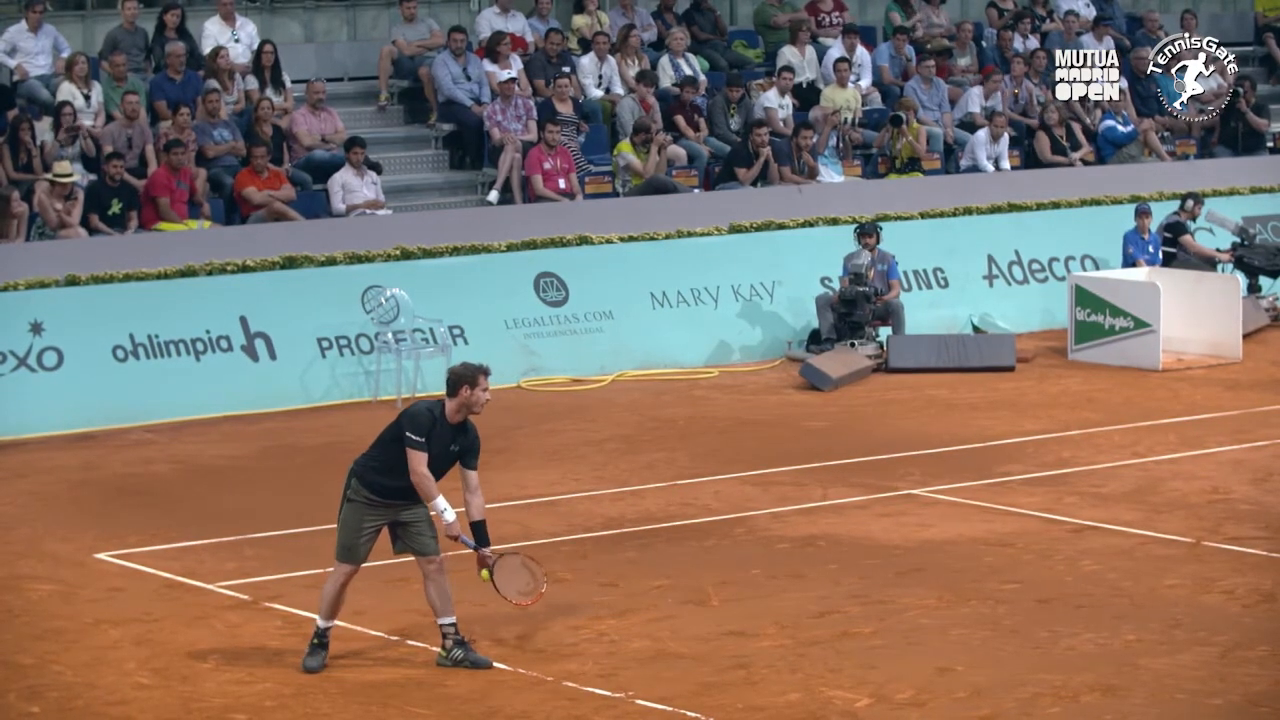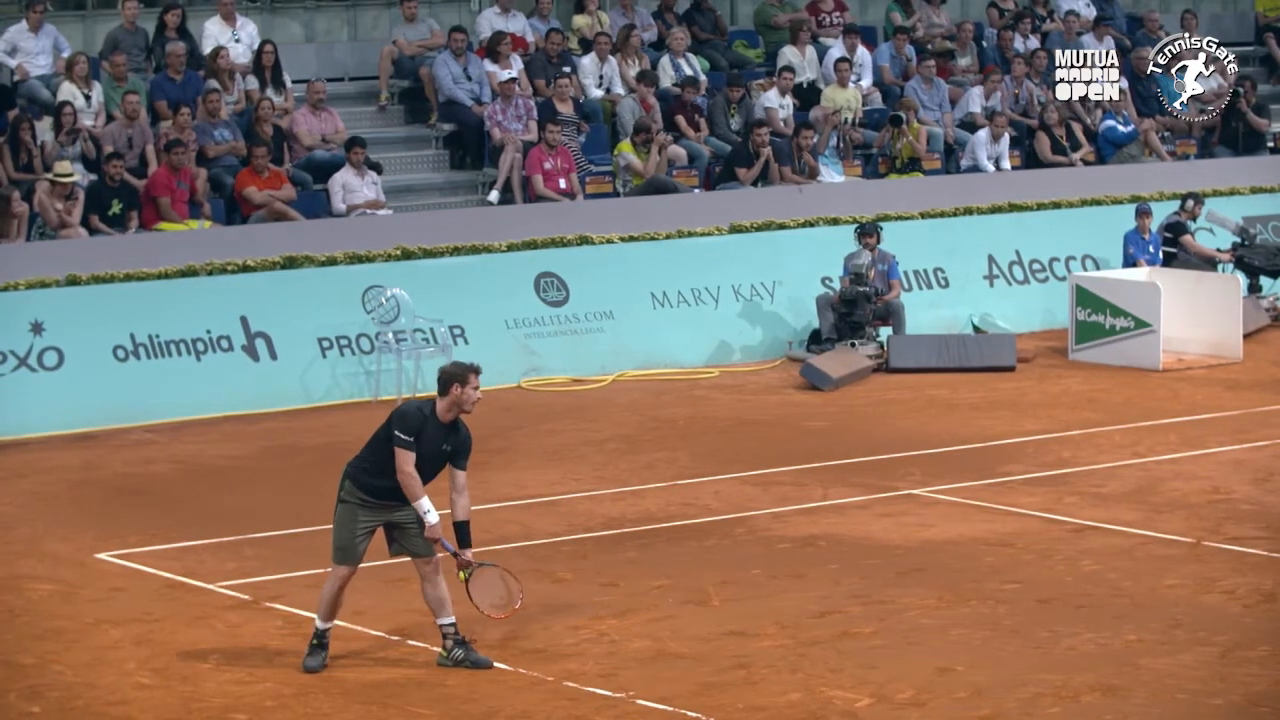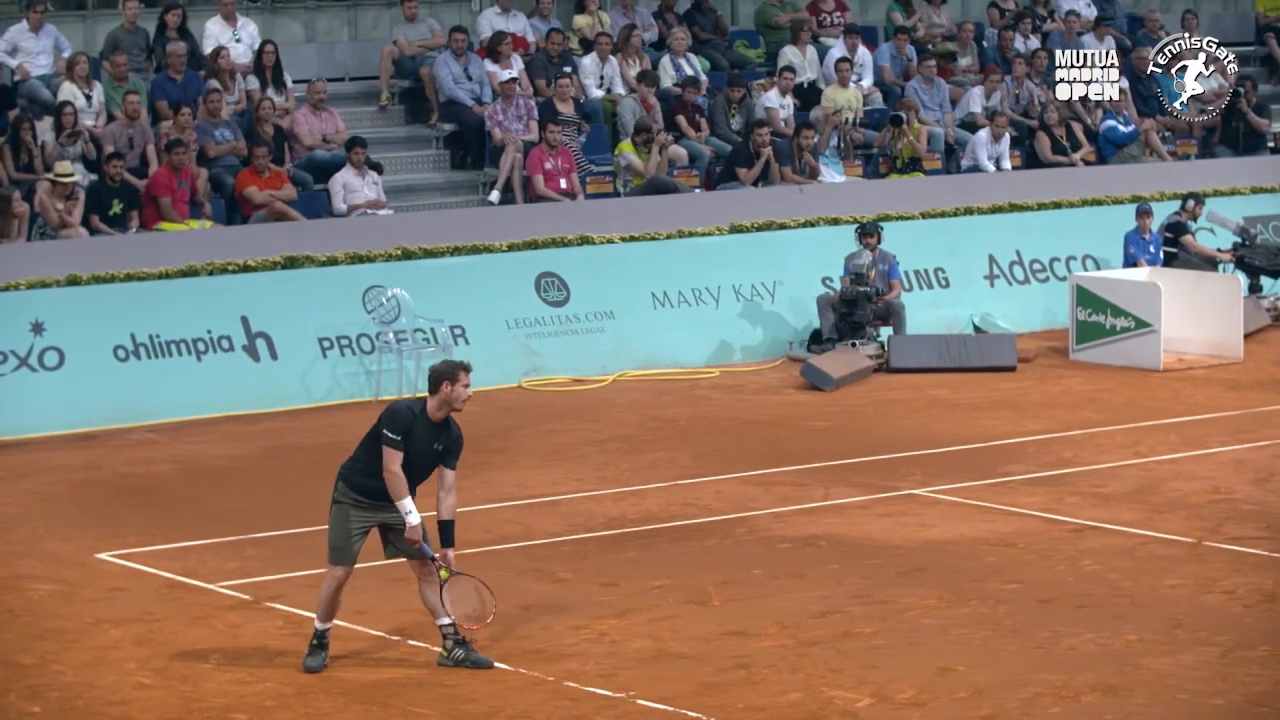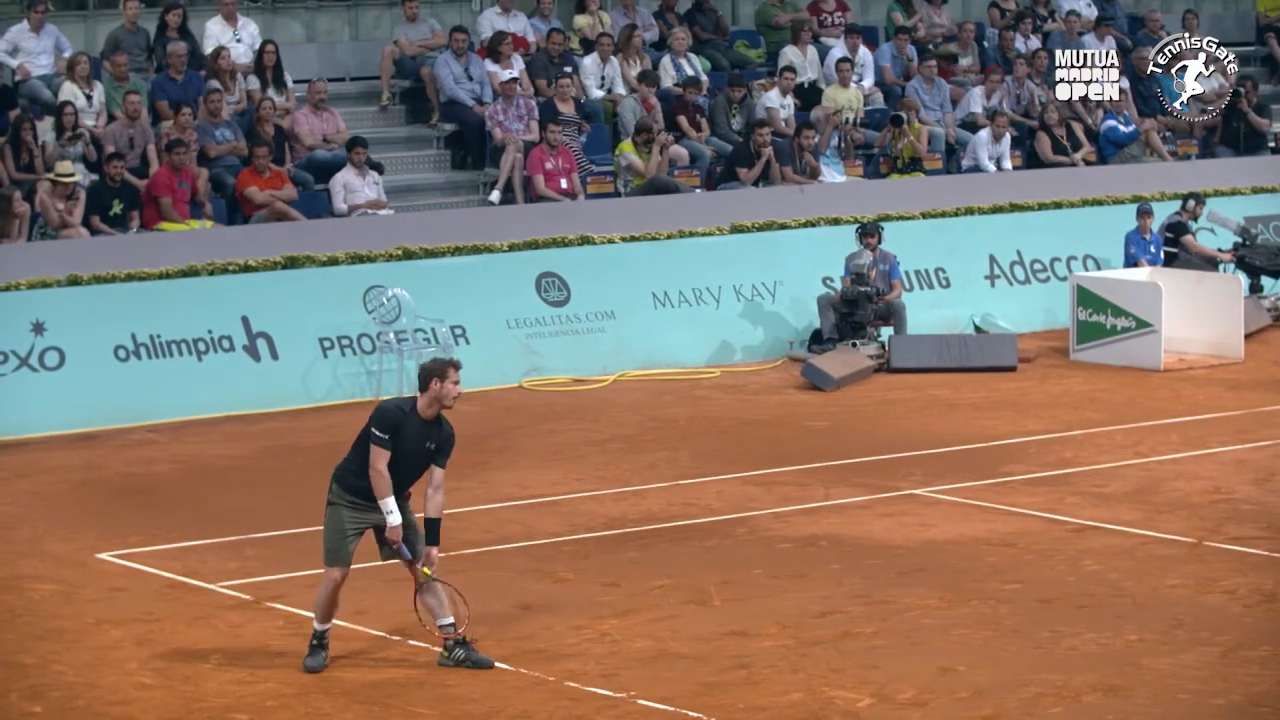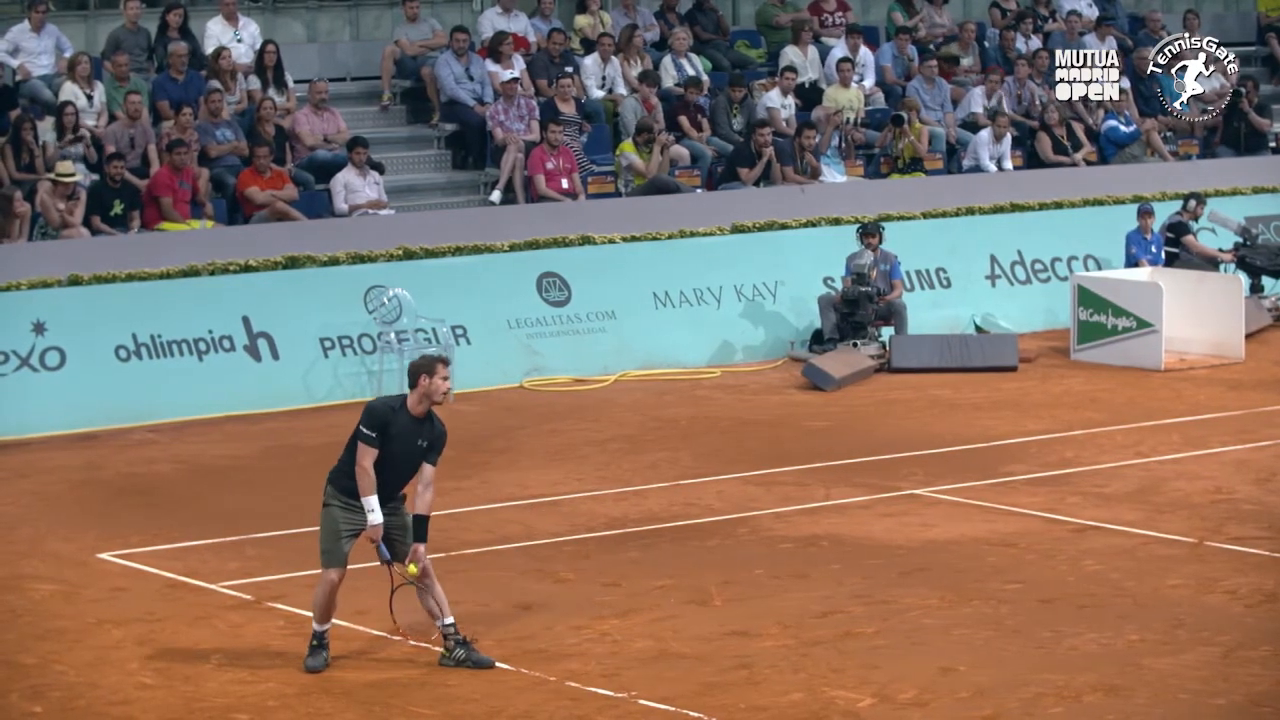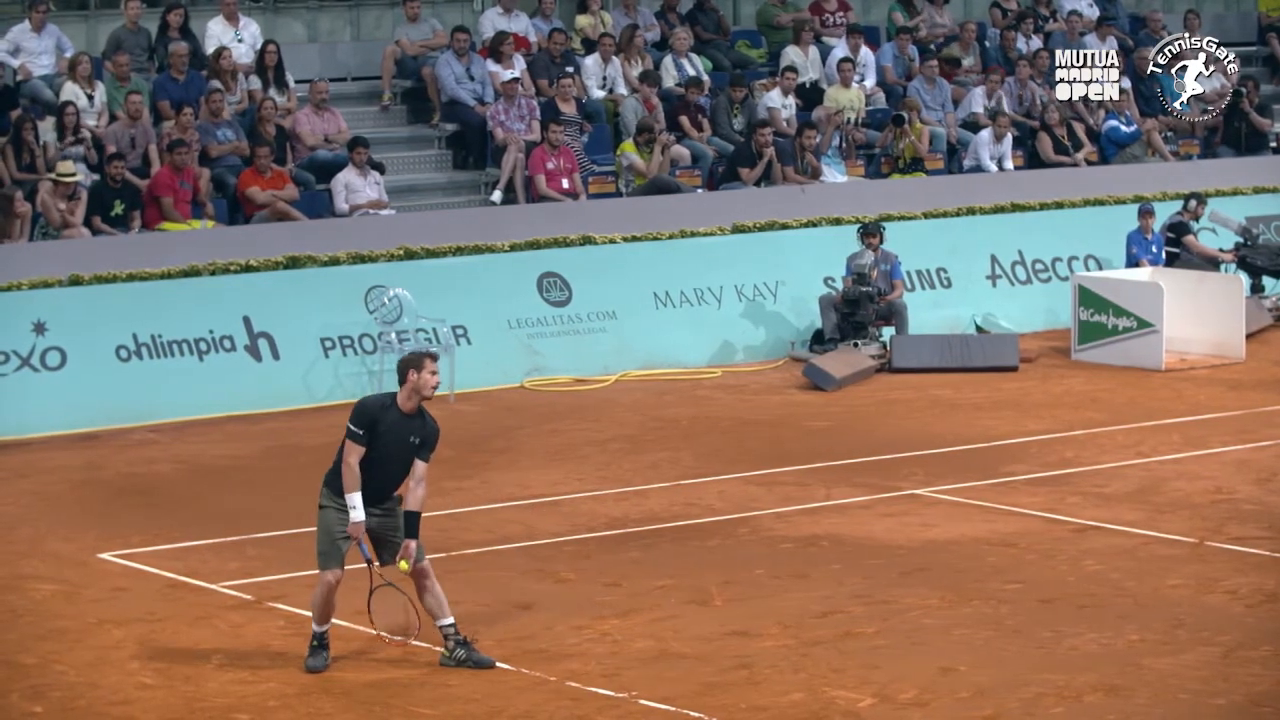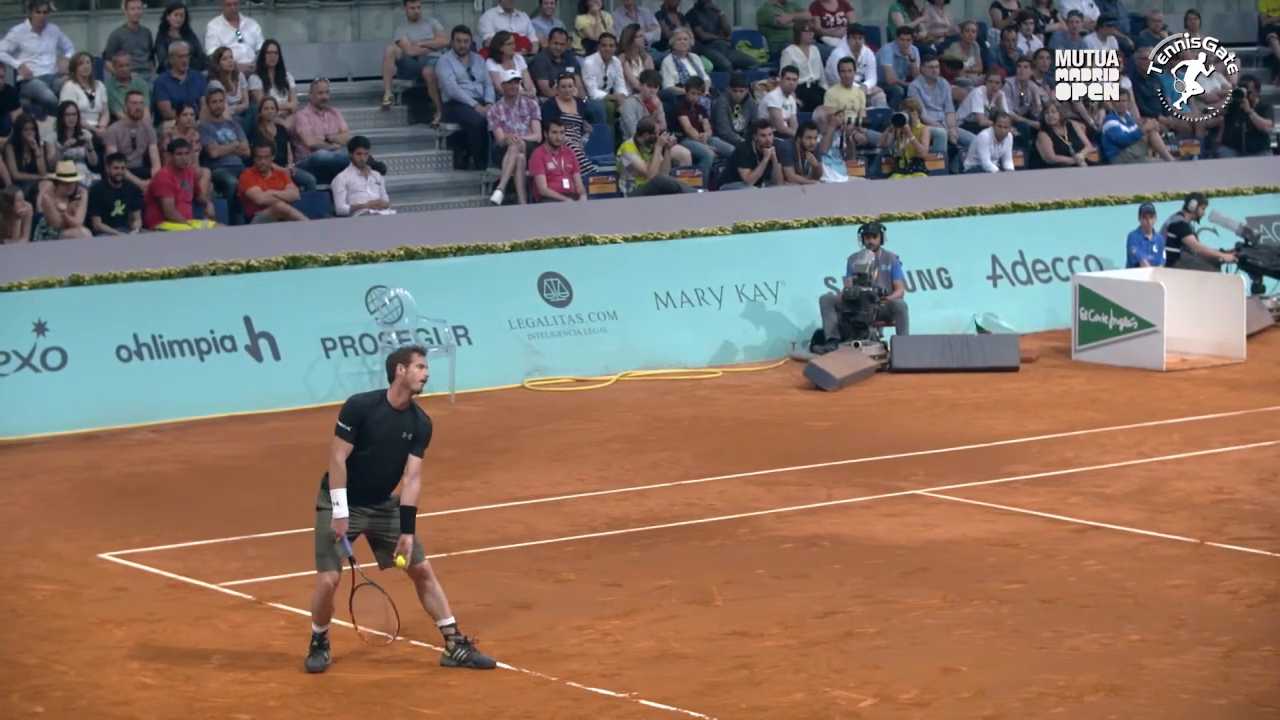
dt=0.2s
person 1, frame 1
left shoulder: (468, 436)
right shoulder: (420, 415)
left elbow: (473, 492)
right elbow: (418, 473)
left wrist: (483, 543)
right wrist: (448, 516)
left hip: (408, 500)
right hip: (366, 494)
left knee: (434, 563)
right knee: (345, 570)
left ankle: (451, 644)
right ankle: (319, 641)
person 1, frame 2
left shoulder: (460, 436)
right shoulder: (411, 414)
left elbow: (460, 492)
right elbow: (405, 472)
left wrist: (464, 544)
right wrist: (430, 517)
left hip: (403, 501)
right hip: (361, 496)
left knee: (430, 564)
right knee: (343, 572)
left ankle: (452, 644)
right ankle: (319, 641)
person 1, frame 3
left shoulder: (452, 435)
right shoulder: (400, 414)
left elbow: (447, 491)
right elbow: (391, 471)
left wrist: (447, 543)
right wrist: (413, 519)
left hip: (398, 501)
right hip: (355, 497)
left knee: (427, 566)
right knee: (339, 573)
left ankle: (452, 644)
right ankle: (319, 642)
person 1, frame 4
left shoulder: (444, 433)
right shoulder: (391, 412)
left elbow: (435, 489)
right elbow: (377, 469)
left wrist: (432, 542)
right wrist: (392, 520)
left hip: (394, 499)
right hip: (349, 498)
left knee: (425, 567)
right knee: (335, 575)
left ankle: (452, 645)
right ankle: (318, 642)
person 1, frame 5
left shoulder: (436, 431)
right shoulder: (380, 411)
left elbow: (425, 486)
right elbow: (363, 466)
left wrist: (419, 539)
right wrist: (374, 518)
left hip: (390, 502)
right hip: (345, 500)
left knee: (422, 568)
right knee: (332, 576)
left ankle: (453, 645)
right ankle: (318, 643)
person 1, frame 6
left shoulder: (428, 428)
right shoulder: (370, 408)
left elbow: (417, 482)
right elbow: (350, 463)
left wrist: (411, 536)
right wrist: (356, 515)
left hip: (385, 504)
right hip: (341, 501)
left knee: (422, 569)
right knee: (330, 578)
left ankle: (453, 645)
right ankle: (319, 643)
person 1, frame 7
left shoulder: (421, 423)
right shoulder: (360, 406)
left elbow: (412, 478)
right elbow: (337, 459)
left wrist: (407, 531)
right wrist: (340, 512)
left hip: (383, 506)
right hip: (340, 503)
left knee: (422, 570)
right knee: (328, 580)
left ankle: (454, 645)
right ankle: (319, 644)
